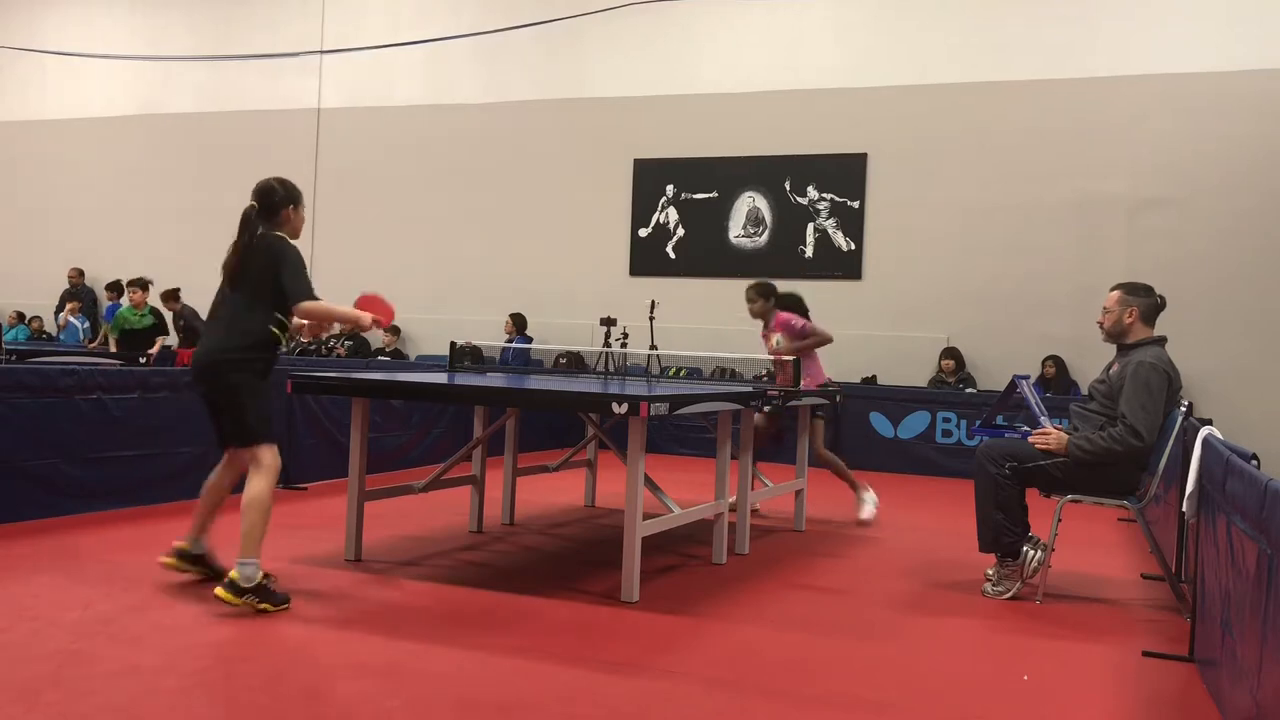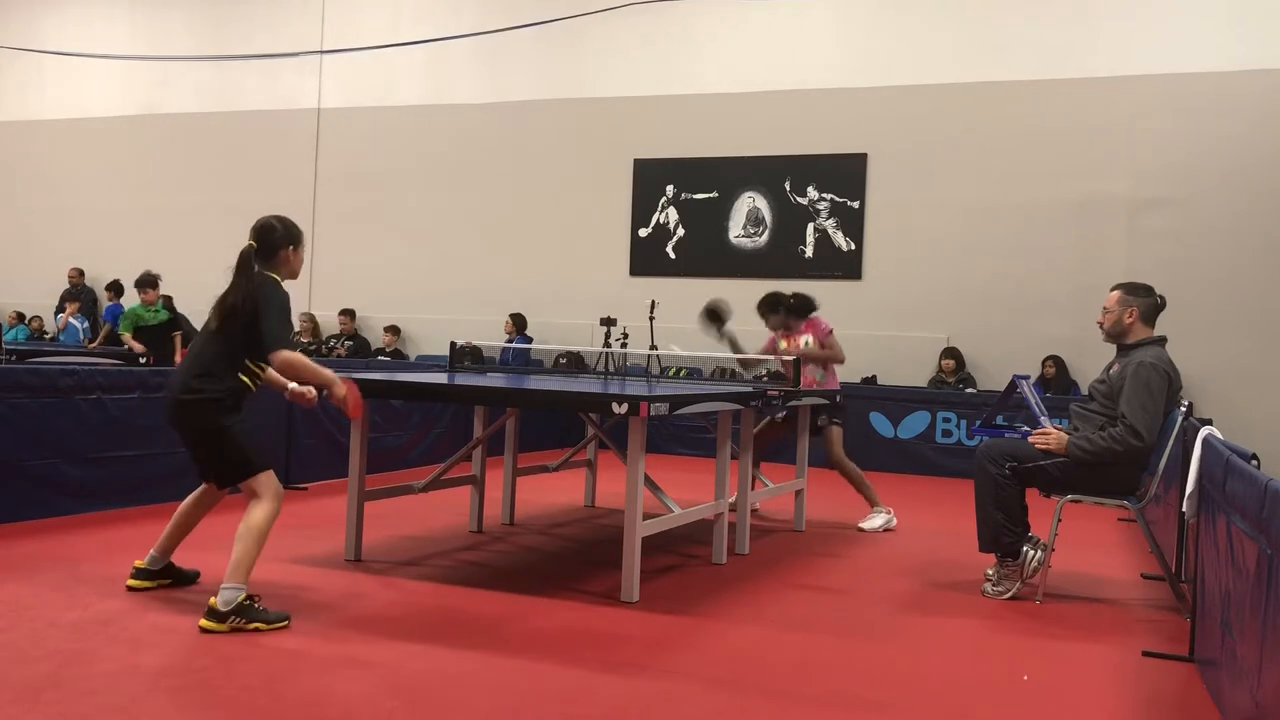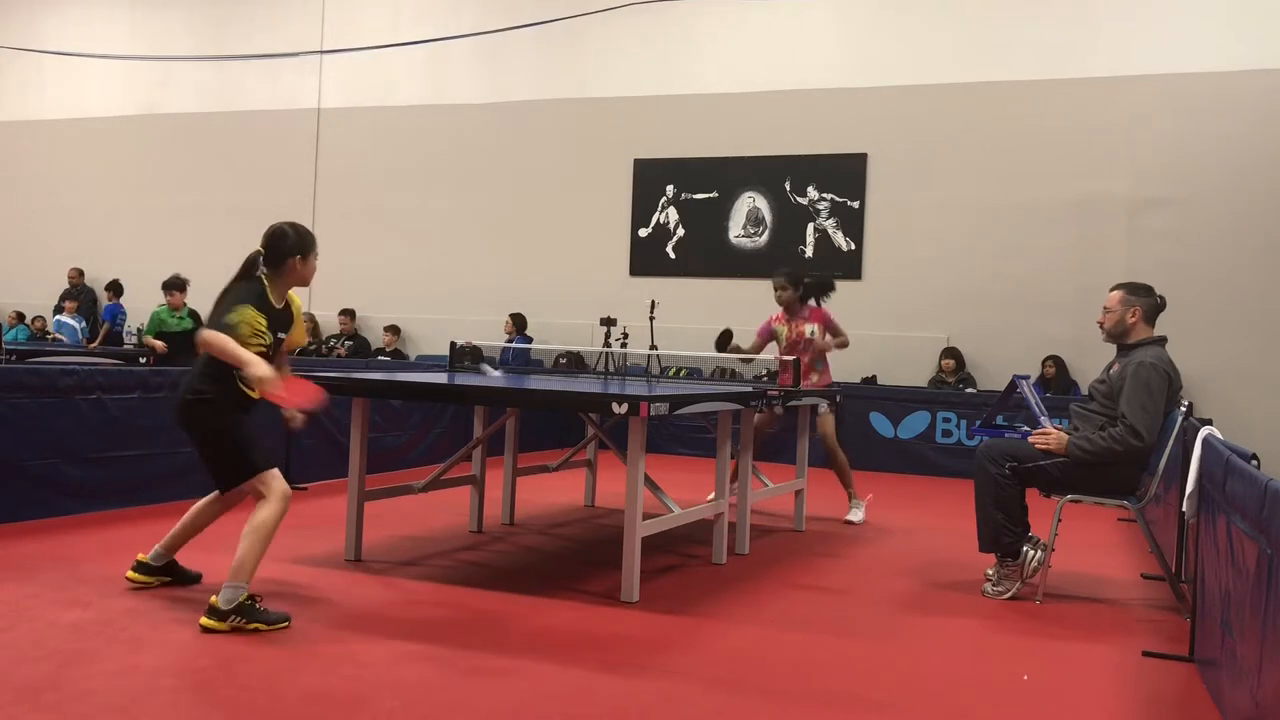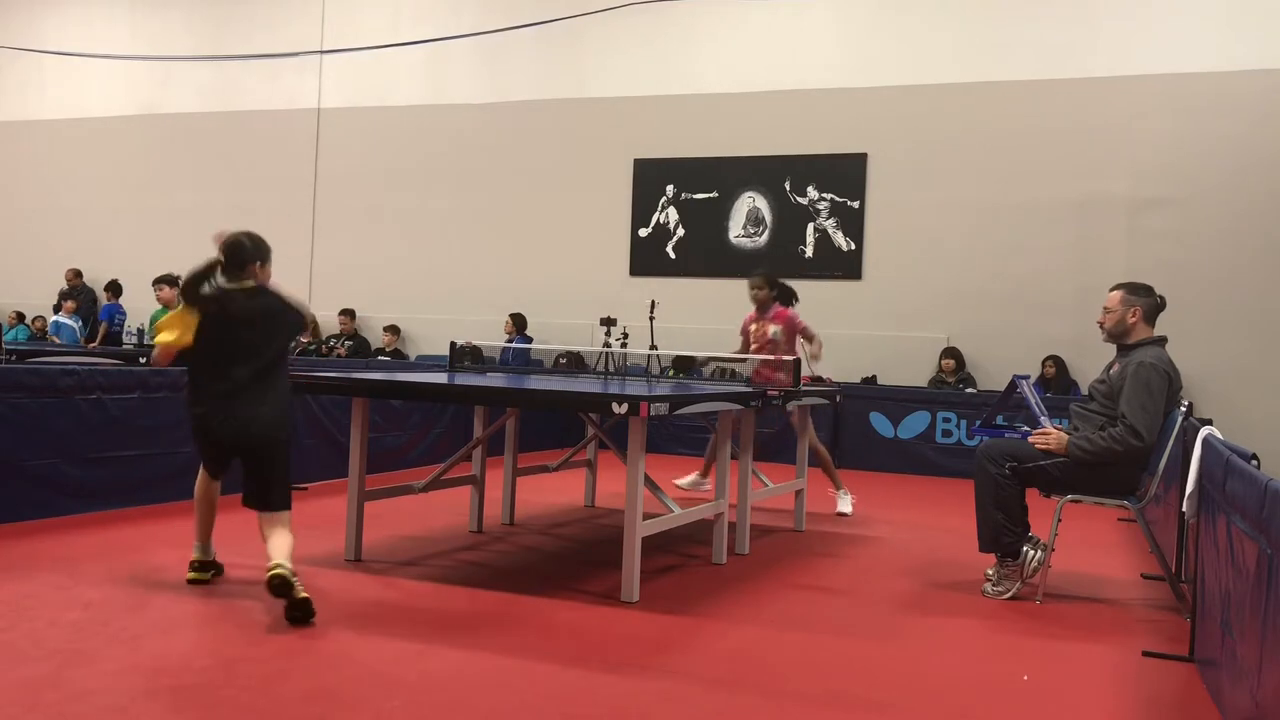
dt=0.3s
person 1, frame 1
left shoulder: (251, 248)
right shoulder: (282, 250)
right elbow: (306, 307)
left wrist: (293, 323)
right wrist: (358, 316)
left hip: (215, 363)
right hip: (237, 367)
left knee: (237, 459)
right knee: (265, 463)
left ankle: (192, 548)
right ankle: (245, 579)
person 1, frame 2
left shoulder: (248, 287)
right shoulder: (270, 291)
right elbow: (281, 356)
left wrist: (288, 387)
right wrist: (330, 378)
left hip: (192, 398)
right hip: (207, 405)
left knee: (219, 485)
right knee: (267, 493)
left ankle: (152, 566)
right ankle: (228, 604)
person 1, frame 3
left shoulder: (287, 305)
right shoulder: (249, 295)
left elbow: (280, 358)
right elbow: (206, 336)
left wrist: (285, 403)
right wrist: (251, 361)
left hip: (223, 407)
right hip: (211, 407)
left knee: (233, 493)
right knee: (274, 492)
left ankle: (155, 562)
right ankle: (228, 603)
person 1, frame 4
left shoulder: (201, 305)
right shoulder: (273, 304)
left elbow: (160, 359)
right elbow: (299, 320)
left hip: (214, 421)
right hip: (267, 424)
left knee: (211, 473)
right knee: (275, 521)
left ankle: (203, 560)
right ankle: (282, 569)
person 2, frame 1
left shoulder: (1147, 365)
right shoulder: (1131, 357)
left elbow: (1133, 438)
left wrist: (1070, 445)
right wrist: (1067, 434)
left hip: (1109, 469)
right hip: (1094, 456)
left knee: (993, 455)
right knee: (997, 451)
left ankle: (1013, 554)
right ankle: (1020, 544)
person 2, frame 2
left shoulder: (1147, 365)
right shoulder: (1131, 357)
left elbow: (1133, 438)
left wrist: (1070, 445)
right wrist: (1068, 433)
left hip: (1108, 468)
right hip: (1094, 455)
left knee: (994, 455)
right knee: (996, 452)
left ankle: (1013, 553)
right ankle: (1020, 545)
person 2, frame 3
left shoulder: (1147, 365)
right shoulder: (1131, 356)
left elbow: (1133, 438)
left wrist: (1069, 446)
right wrist: (1067, 434)
left hip: (1109, 469)
right hip: (1093, 456)
left knee: (994, 454)
right knee: (998, 452)
left ankle: (1013, 554)
right ankle: (1020, 544)
person 2, frame 4
left shoulder: (1147, 365)
right shoulder: (1131, 357)
left elbow: (1133, 438)
left wrist: (1070, 445)
right wrist: (1066, 433)
left hip: (1108, 468)
right hip: (1094, 456)
left knee: (994, 455)
right knee: (996, 451)
left ankle: (1013, 554)
right ankle: (1019, 545)
person 3, frame 1
left shoulder: (786, 320)
right shoulder: (766, 331)
left elbow: (826, 338)
left wrist: (791, 349)
left hip: (813, 390)
left knee: (817, 451)
right knee: (752, 432)
left ankle: (863, 492)
person 3, frame 2
left shoulder: (815, 325)
right shoulder: (778, 339)
left elbow: (838, 357)
right elbow: (750, 364)
left wrist: (802, 353)
right wrist: (733, 343)
left knee: (836, 457)
right knee: (757, 439)
left ankle: (881, 510)
person 3, frame 3
left shoulder: (819, 315)
right shoulder: (774, 323)
left elbow: (844, 340)
right elbow: (749, 356)
left wrist: (831, 344)
right wrist: (735, 350)
left hip: (819, 387)
left knee: (829, 443)
right knee: (752, 433)
left ankle: (855, 502)
right ankle: (731, 486)
person 3, frame 4
left shoulder: (787, 316)
right shoulder: (750, 320)
left elbow: (815, 339)
right elbow: (742, 354)
left wrist: (815, 350)
left knee: (809, 441)
right knee: (723, 427)
left ankle: (841, 492)
right ankle: (702, 478)
